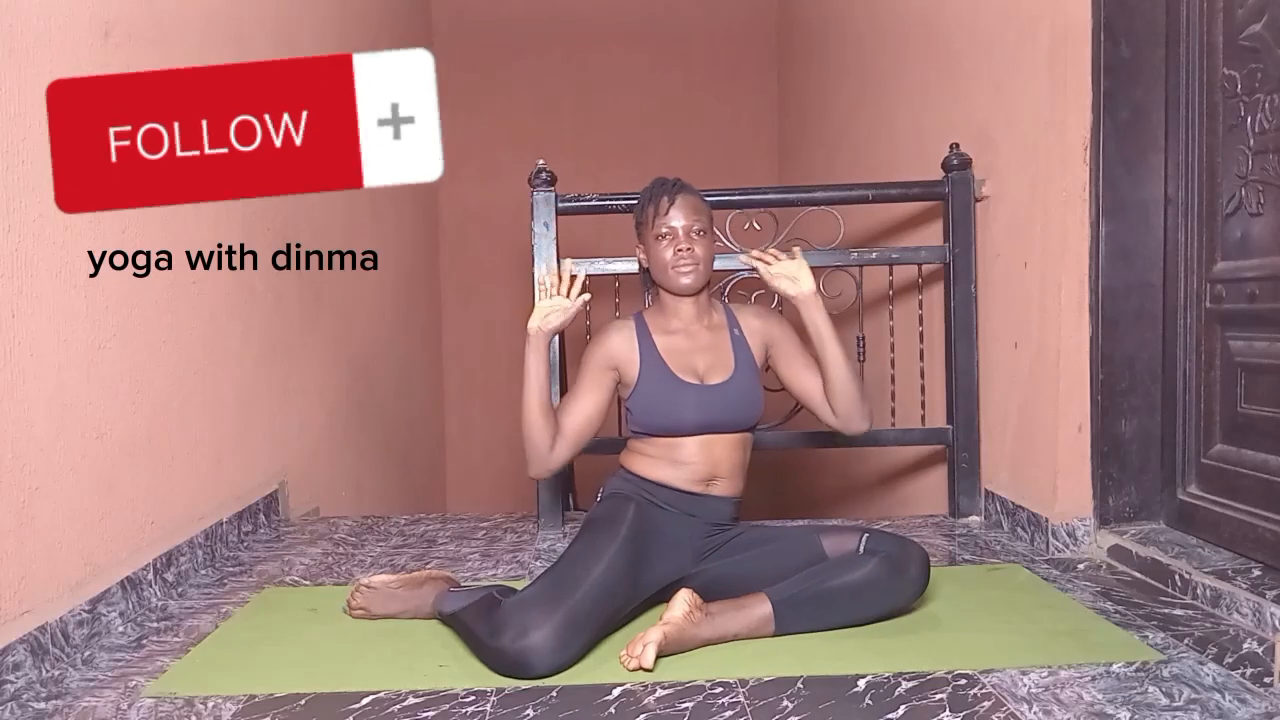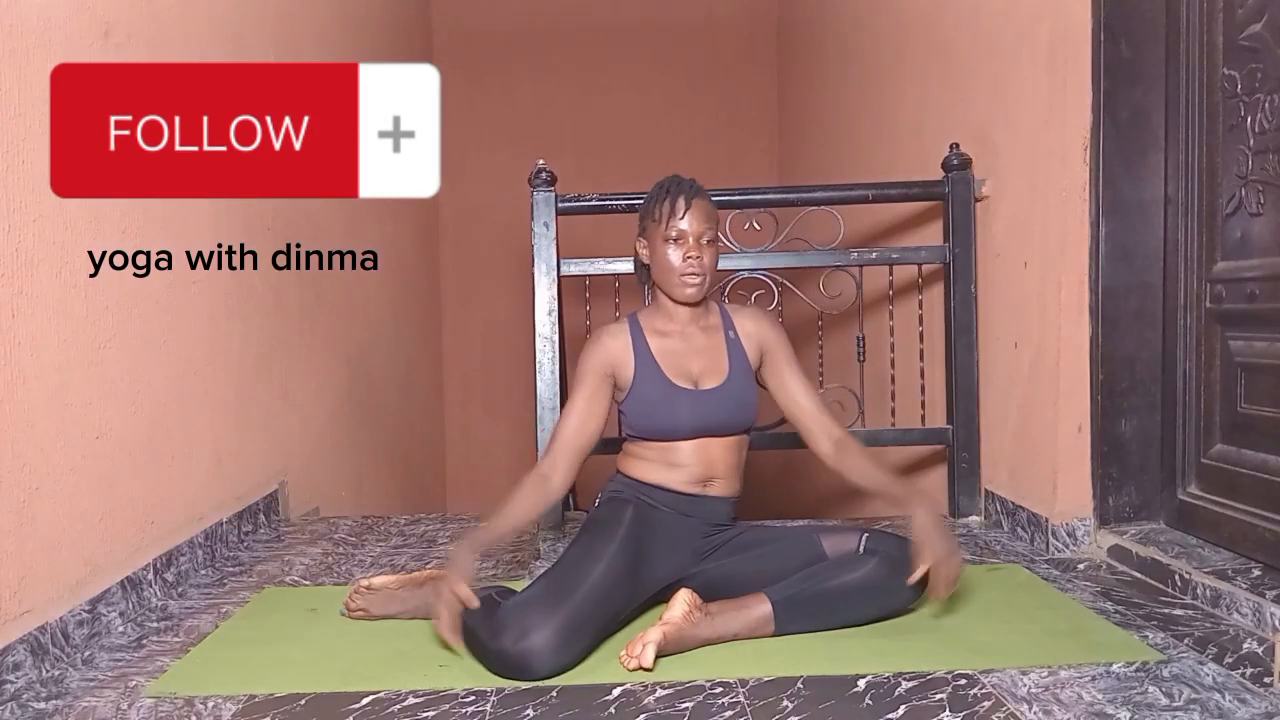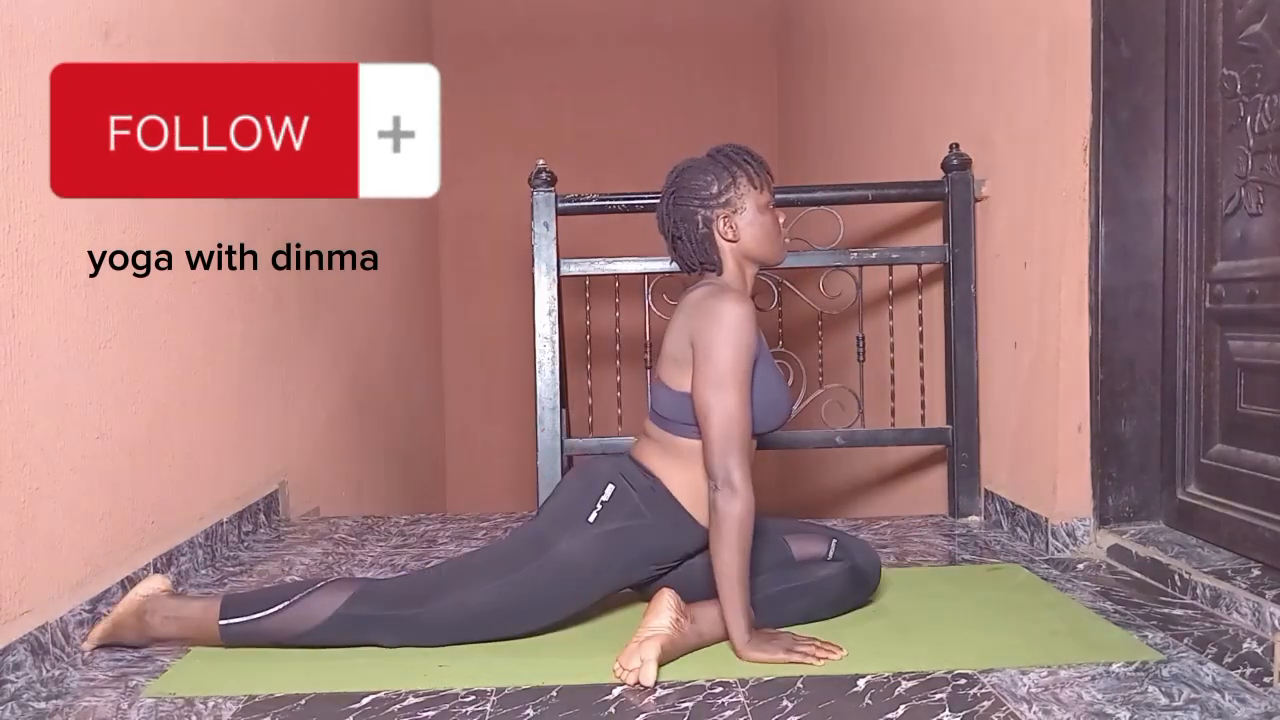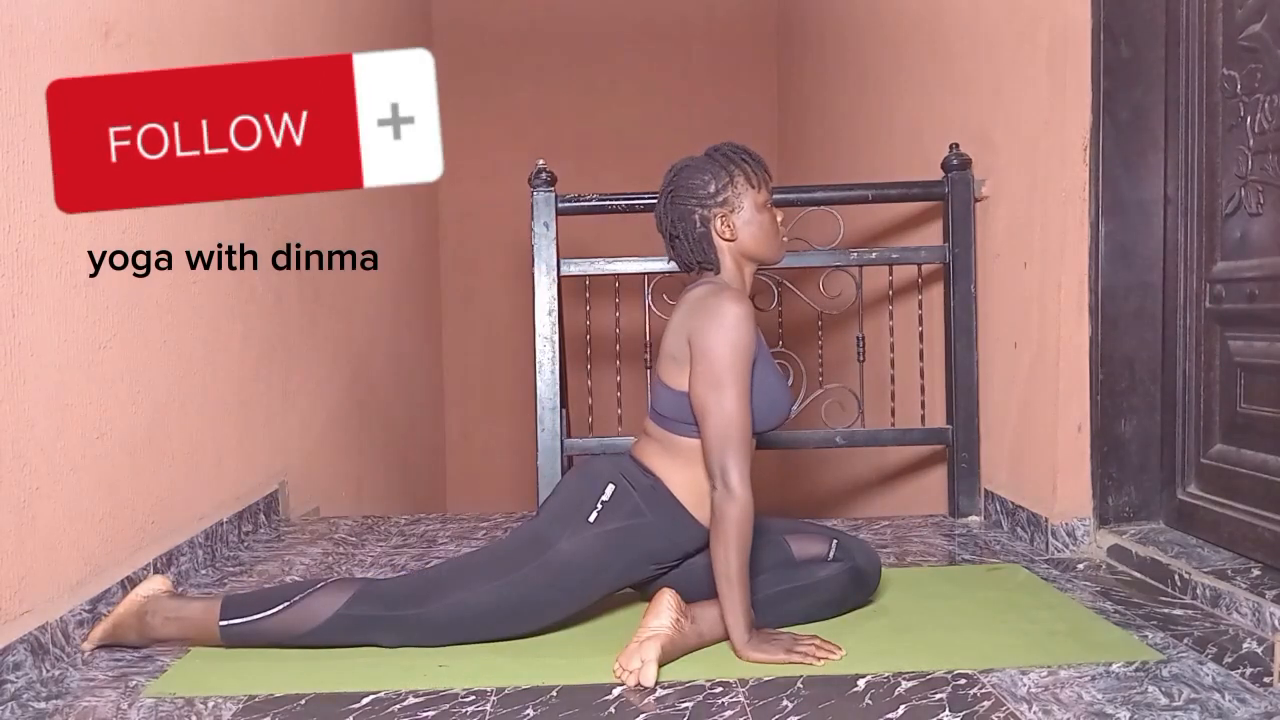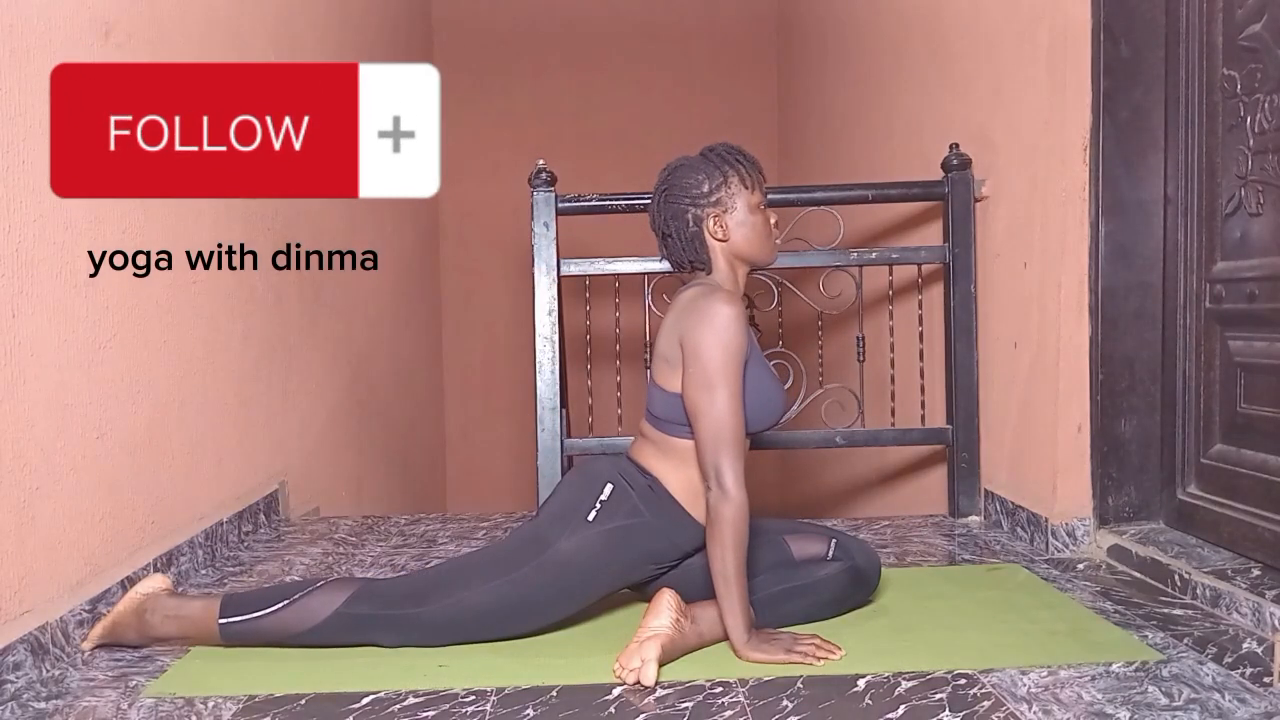
dt=1s
person 1, frame 1
left shoulder: (758, 327)
right shoulder: (619, 342)
left elbow: (852, 419)
right elbow: (545, 459)
left wrist: (810, 305)
right wrist: (538, 339)
left hip: (720, 536)
right hip: (638, 517)
left knee: (901, 563)
right knee: (530, 647)
left ankle: (700, 621)
right ankle: (441, 596)
person 1, frame 2
left shoulder: (755, 331)
right shoulder: (614, 347)
left elbow: (831, 442)
right elbow: (553, 470)
left wrist: (915, 504)
right wrist: (471, 546)
left hip: (719, 536)
right hip: (636, 519)
left knee: (896, 565)
right knee: (527, 646)
left ankle: (699, 621)
right ankle: (438, 592)
person 1, frame 3
left shoulder: (717, 304)
right shoulder: (725, 309)
right elbow: (729, 484)
right wrist: (746, 634)
left hip: (658, 530)
right hip: (615, 517)
left knee: (851, 564)
right knee: (402, 608)
left ankle: (687, 618)
right ankle: (166, 614)
person 1, frame 4
left shoulder: (717, 303)
right shoulder: (724, 310)
right elbow: (730, 483)
right wrist: (744, 632)
left hip: (660, 530)
right hip: (616, 518)
left knee: (852, 564)
right knee: (402, 608)
left ankle: (685, 617)
right ankle: (167, 616)
person 1, frame 5
left shoulder: (713, 306)
right shoulder: (714, 312)
right elbow: (724, 485)
right wrist: (743, 631)
left hip: (659, 531)
right hip: (614, 519)
left knee: (851, 564)
right knee: (401, 609)
left ankle: (683, 617)
right ankle: (166, 616)
